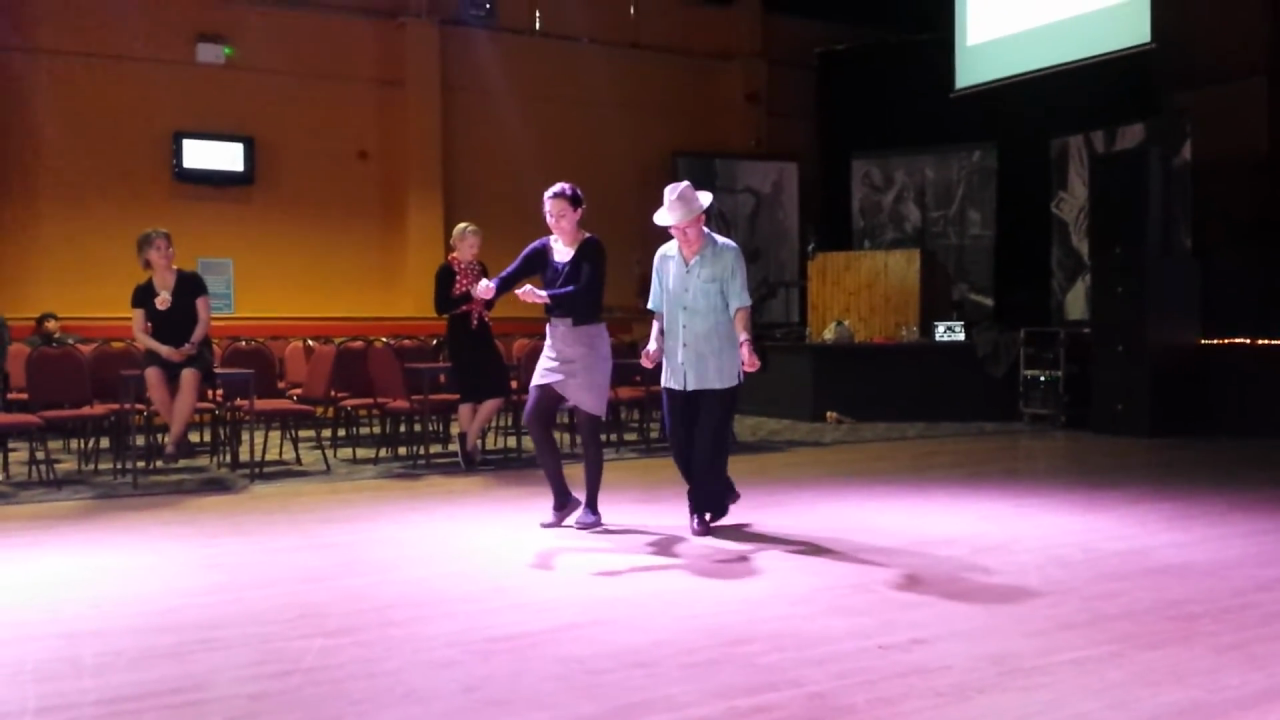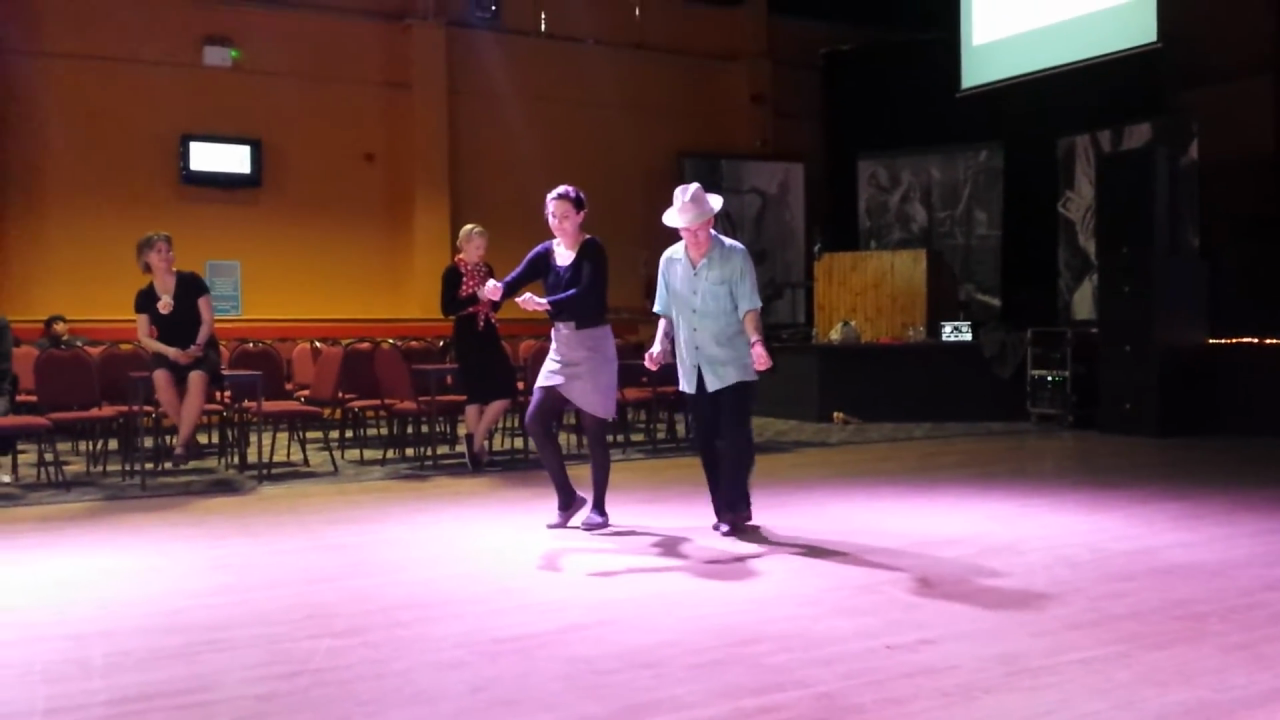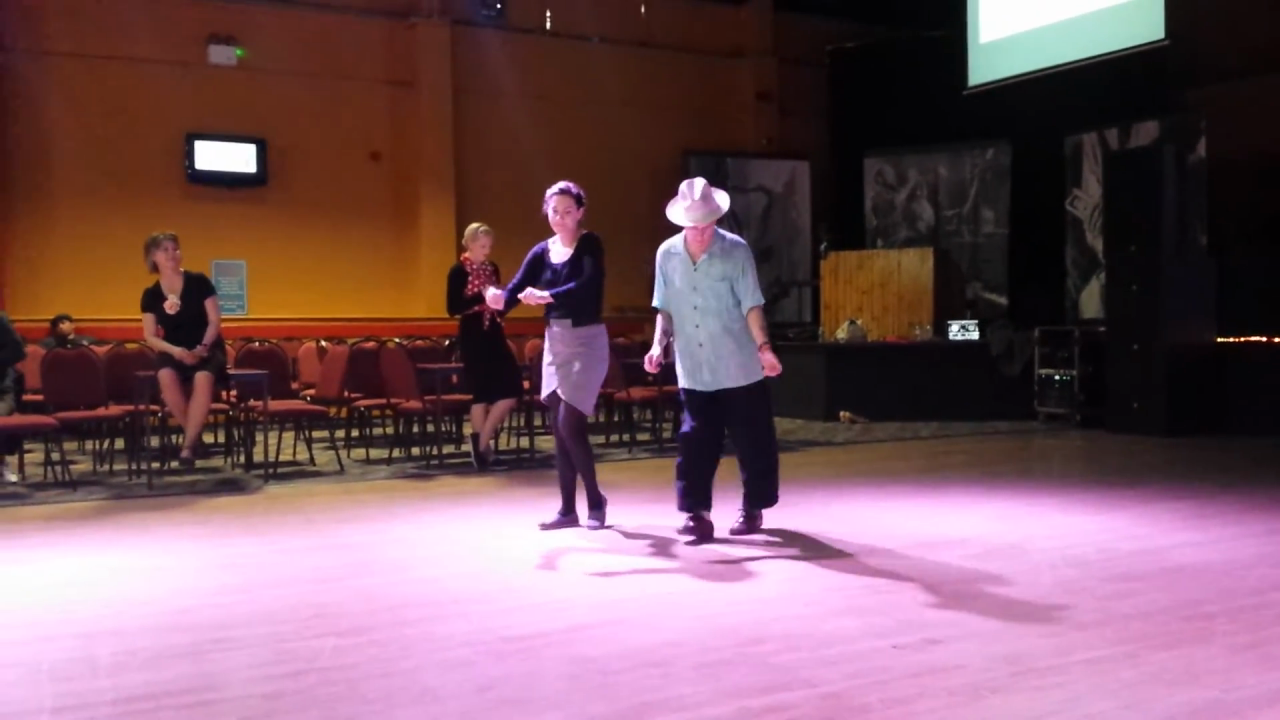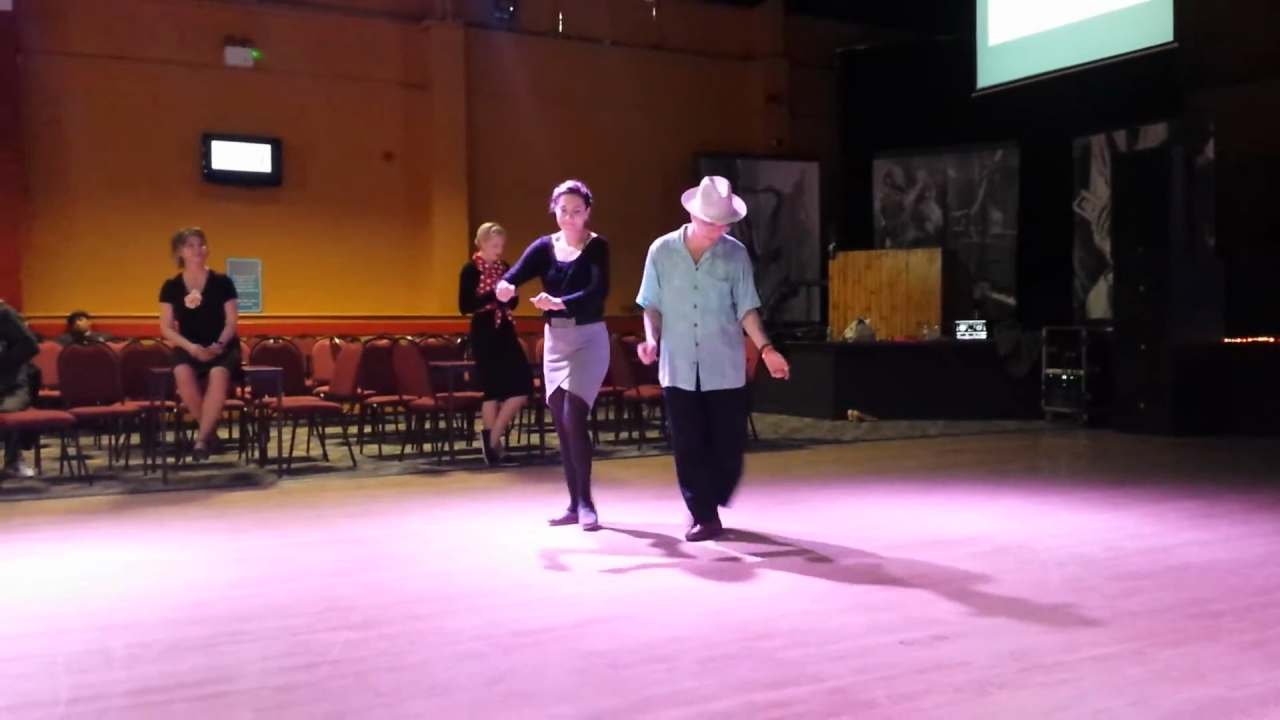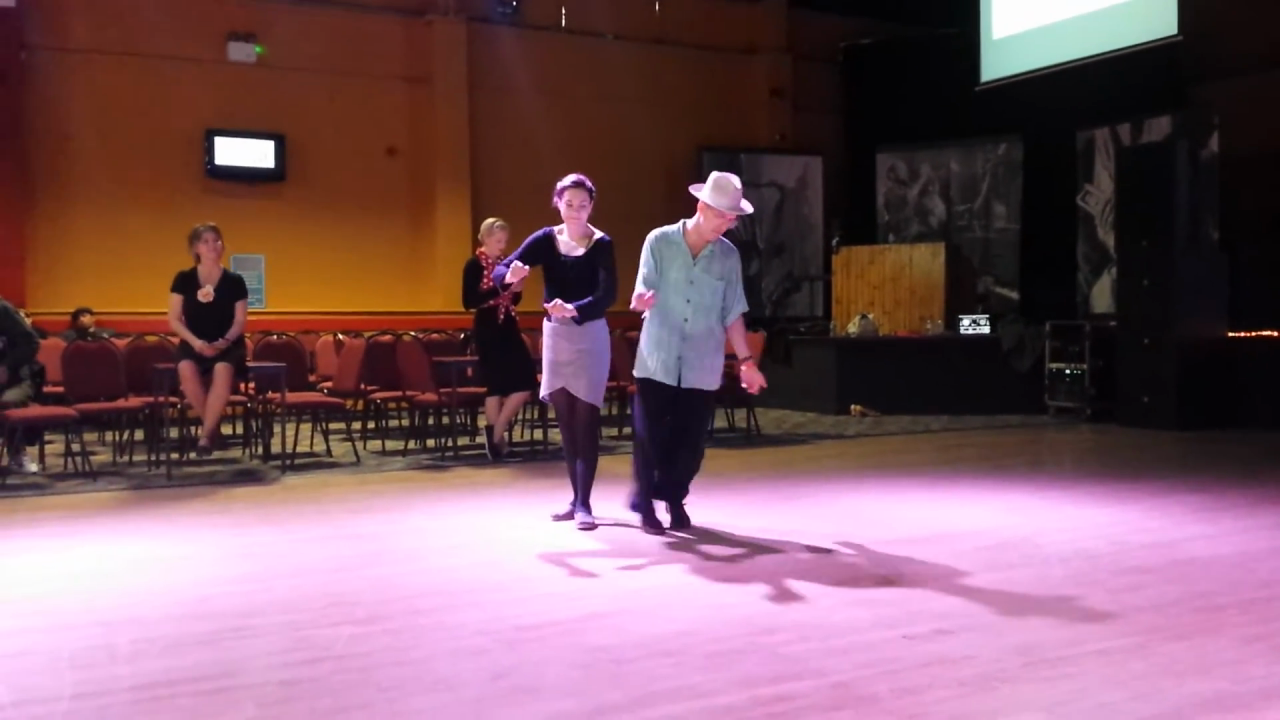
dt=0.3s
person 1, frame 1
left shoulder: (727, 254)
right shoulder: (663, 257)
left elbow: (739, 306)
left wrist: (744, 343)
right wrist: (655, 342)
left hip: (717, 367)
right hip: (676, 368)
left knee: (710, 442)
right knee: (681, 441)
left ankle: (702, 508)
right ankle: (719, 495)
person 1, frame 2
left shoulder: (735, 256)
right shoulder: (669, 260)
left elbow: (748, 308)
right elbow: (666, 313)
left wrist: (756, 343)
right wrist: (660, 345)
left hip: (732, 365)
right hip: (692, 368)
left knee: (734, 437)
right knee: (706, 441)
left ankle: (732, 508)
right ankle: (735, 506)
person 1, frame 3
left shoulder: (736, 251)
right shoulder: (667, 255)
left elbow: (751, 304)
right elbow: (666, 308)
left wrist: (763, 346)
right wrist: (659, 344)
left hip: (737, 366)
right hip: (692, 368)
left knee: (750, 438)
right knee: (695, 440)
left ankle: (753, 507)
right ankle: (698, 514)
person 1, frame 4
left shoulder: (735, 254)
right shoulder: (661, 251)
left elbow: (746, 309)
right elbow: (651, 305)
left wrist: (765, 349)
right wrist: (651, 338)
left hip: (725, 367)
right hip: (678, 367)
left knee: (728, 441)
right knee: (689, 445)
left ankle: (713, 503)
right ankle: (704, 516)
person 1, frame 5
left shoulder: (728, 256)
right shoulder: (659, 241)
left elbow: (732, 315)
right elbow: (643, 292)
left wrist: (747, 361)
right wrist: (642, 299)
left hip: (703, 366)
right hip: (657, 362)
left knee: (688, 441)
right knee: (651, 436)
left ankle: (670, 497)
right ankle: (647, 505)
person 2, frame 1
left shoulder: (591, 248)
right shoulder: (542, 249)
left elbow: (586, 291)
right elbow: (511, 276)
left wrist: (544, 296)
right wrist: (490, 287)
left hip: (588, 342)
right hip: (555, 343)
left knee: (588, 428)
right knee: (535, 419)
left ankle: (591, 506)
right ankle: (563, 498)
person 2, frame 2
left shoulder: (592, 249)
right shoulder: (545, 253)
left elbow: (586, 294)
right elbow: (515, 281)
left wrist: (544, 303)
right wrist: (497, 290)
left hip: (593, 345)
right hip: (560, 346)
left knee: (594, 431)
right knee: (536, 421)
left ankle: (598, 507)
right ankle: (567, 498)
person 2, frame 3
left shoulder: (589, 244)
right shoulder: (541, 252)
left elbow: (588, 286)
right elbow: (516, 289)
left wrist: (547, 296)
right wrist: (499, 299)
left hip: (587, 340)
right hip: (554, 342)
left knee: (569, 426)
right knee: (560, 431)
left ankle: (595, 500)
right ankle: (568, 509)
person 2, frame 4
left shoulder: (596, 246)
right shoulder: (544, 247)
left elbow: (598, 292)
right elbow: (511, 279)
left wrist: (560, 302)
right wrist: (504, 289)
left hip: (588, 338)
right hip: (554, 340)
left knee: (573, 419)
right knee: (562, 427)
left ankle: (586, 501)
right ankle: (574, 505)
person 2, frame 5
left shoulder: (601, 245)
right shoulder: (544, 240)
left elbow: (608, 294)
right elbow: (499, 272)
left wrist: (574, 309)
right wrist: (510, 274)
left hip: (590, 335)
right hip: (555, 334)
left knee: (585, 421)
right knee: (566, 422)
left ankle: (583, 503)
right ankle: (576, 499)
person 3, frame 1
left shoulder: (480, 268)
right shoulder: (447, 270)
right elbow: (441, 308)
right wrist: (469, 295)
left hip: (482, 332)
right hip: (460, 335)
left knee: (499, 388)
right knee: (469, 391)
left ankle: (469, 441)
right ankle: (468, 447)
person 3, frame 2
left shoulder: (487, 269)
right shoulder: (453, 272)
right elbow: (447, 309)
right wrist: (476, 296)
left hip: (488, 333)
right hip: (467, 336)
left knee: (505, 389)
right knee: (476, 392)
left ankle: (476, 442)
right ankle: (475, 448)
person 3, frame 3
left shoulder: (492, 269)
right shoulder: (458, 271)
right elbow: (453, 308)
right wrist: (481, 296)
left hip: (494, 333)
right hip: (472, 335)
left knee: (511, 388)
right knee: (481, 391)
left ankle: (482, 442)
right ankle: (481, 447)
person 3, frame 4
left shoulder: (504, 267)
right shoulder: (471, 270)
right elbow: (465, 307)
left wrist: (512, 295)
right wrist: (493, 294)
left hip: (505, 331)
right hip: (484, 333)
left knee: (522, 386)
right knee: (493, 389)
left ankle: (493, 439)
right ankle: (493, 445)
person 3, frame 5
right shoulder: (474, 266)
right elbow: (468, 302)
left wrist: (517, 291)
right wrist: (496, 290)
left hip: (509, 327)
right hip: (487, 329)
left knee: (525, 382)
right knee: (496, 385)
left ankle: (496, 434)
right ankle: (495, 439)
person 4, frame 1
left shoulder: (191, 280)
right shoulder: (142, 291)
left elbow: (204, 320)
right elbow: (139, 333)
left wrist: (191, 345)
right wrist: (162, 349)
left hip: (194, 348)
right hip: (160, 350)
left knee: (189, 376)
right knee: (153, 376)
left ankle: (173, 441)
right ankle: (179, 433)
person 4, frame 2
left shoulder: (192, 281)
right shoulder: (144, 296)
left elbow: (208, 320)
right elbow: (144, 337)
left wrist: (197, 347)
right wrist: (169, 351)
left hip: (201, 349)
right hip: (167, 352)
left knee: (197, 379)
right knee: (161, 378)
left ankle: (181, 442)
right ankle: (188, 435)
person 4, frame 3
left shoulder: (199, 282)
right shoulder: (151, 295)
left elbow: (215, 321)
right elbow: (150, 336)
left wrist: (203, 347)
right wrist: (174, 350)
left hip: (207, 349)
right hip: (173, 352)
left knee: (203, 379)
right knee: (166, 378)
left ankle: (188, 444)
right ankle: (193, 435)
person 4, frame 4
left shoulder: (222, 282)
right shoulder: (171, 287)
left elbow: (232, 322)
right elbow: (166, 328)
left wrist: (219, 345)
right wrist: (190, 347)
left hip: (222, 347)
right hip: (188, 347)
left knee: (218, 375)
right knee: (183, 374)
left ankle: (202, 437)
right ankle: (208, 429)
person 4, frame 5
left shoulder: (235, 281)
right shoulder: (183, 279)
left elbow: (240, 321)
right elbow: (174, 320)
left wrist: (225, 341)
right wrist: (195, 343)
left hip: (227, 345)
right hip: (193, 344)
left knee: (222, 370)
right knee: (186, 370)
left ankle: (206, 434)
right ankle: (211, 426)
